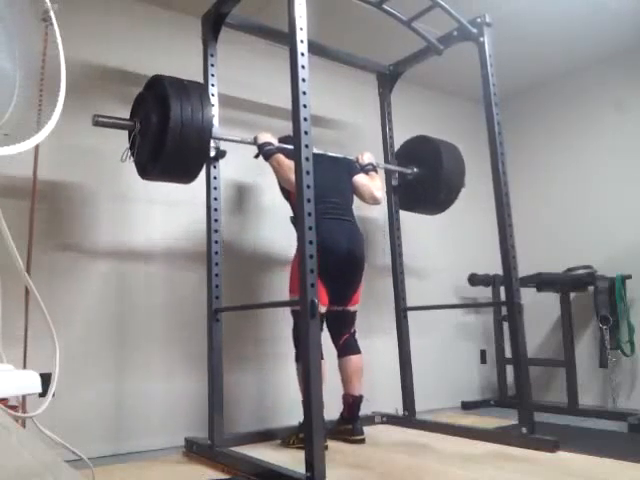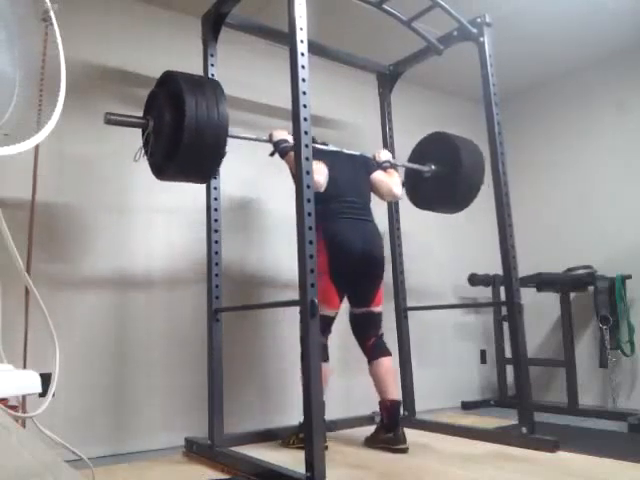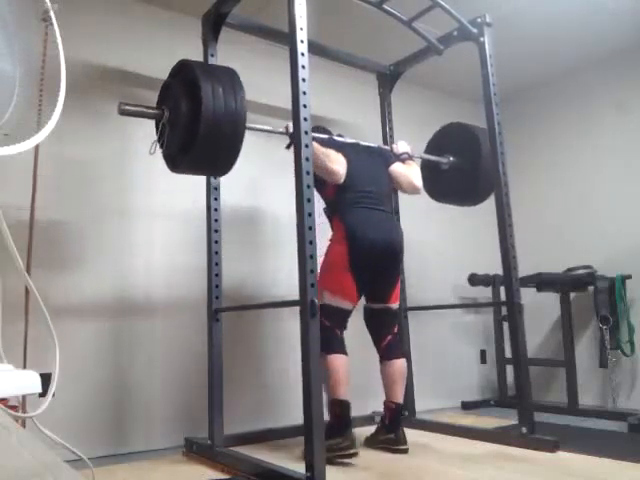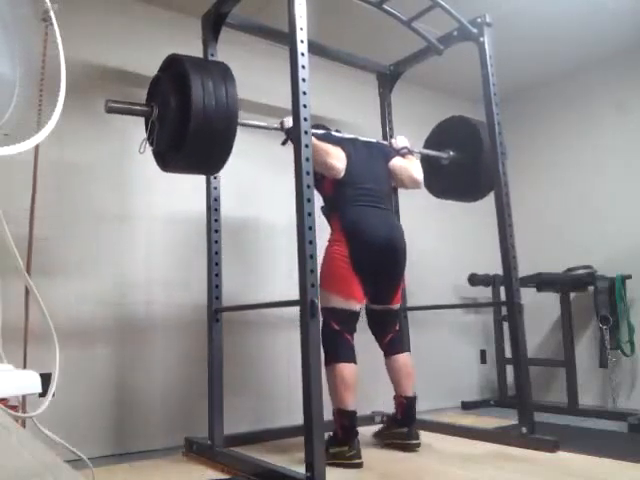
dt=0.4s
person 1, frame 1
left shoulder: (288, 157)
right shoulder: (344, 163)
left elbow: (296, 181)
right elbow: (375, 195)
left wrist: (268, 148)
right wrist: (369, 166)
left hip: (321, 243)
right hip: (354, 243)
right knee: (344, 333)
right ankle: (350, 421)
person 1, frame 2
right shoulder: (361, 160)
left elbow: (316, 181)
right elbow: (394, 192)
left wrist: (284, 146)
right wrist: (386, 164)
left hip: (337, 244)
right hip: (372, 243)
left knee: (316, 335)
right knee: (371, 336)
right ankle: (392, 427)
person 1, frame 3
left shoulder: (321, 145)
right shoulder: (378, 152)
left elbow: (335, 170)
right elbow: (414, 184)
right wrist: (404, 155)
left hip: (354, 236)
right hip: (391, 235)
left knee: (329, 331)
right knee: (387, 333)
left ankle: (341, 432)
right ankle: (392, 429)
person 1, frame 4
left shoulder: (319, 142)
right shoulder: (378, 147)
left elbow: (335, 166)
right elbow: (415, 178)
left wrist: (295, 133)
right wrist: (404, 149)
left hip: (355, 234)
right hip: (392, 233)
left knee: (337, 334)
right knee: (389, 330)
left ankle: (345, 440)
right ankle: (405, 425)
